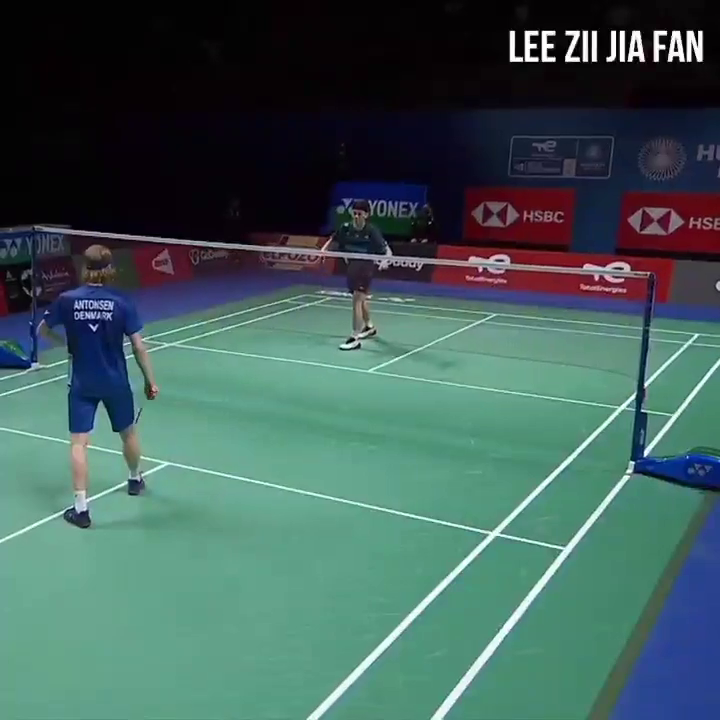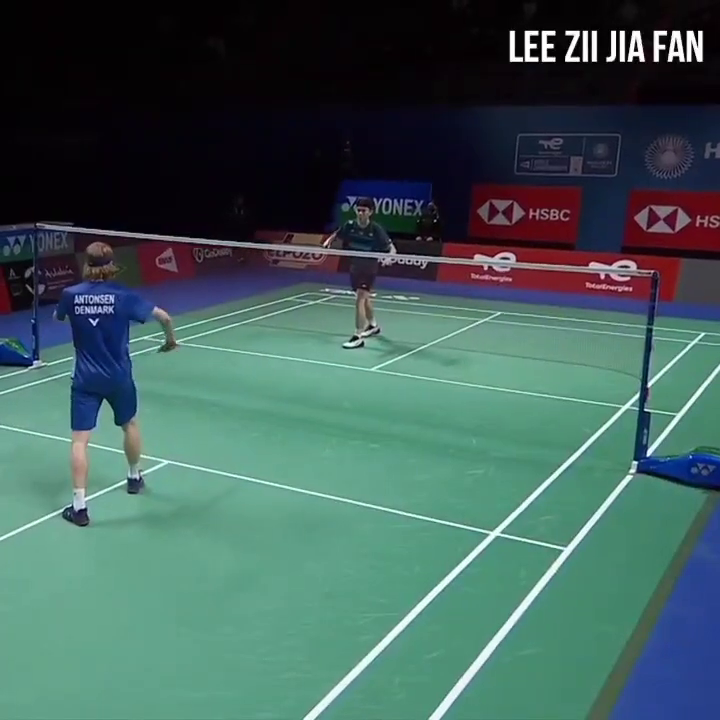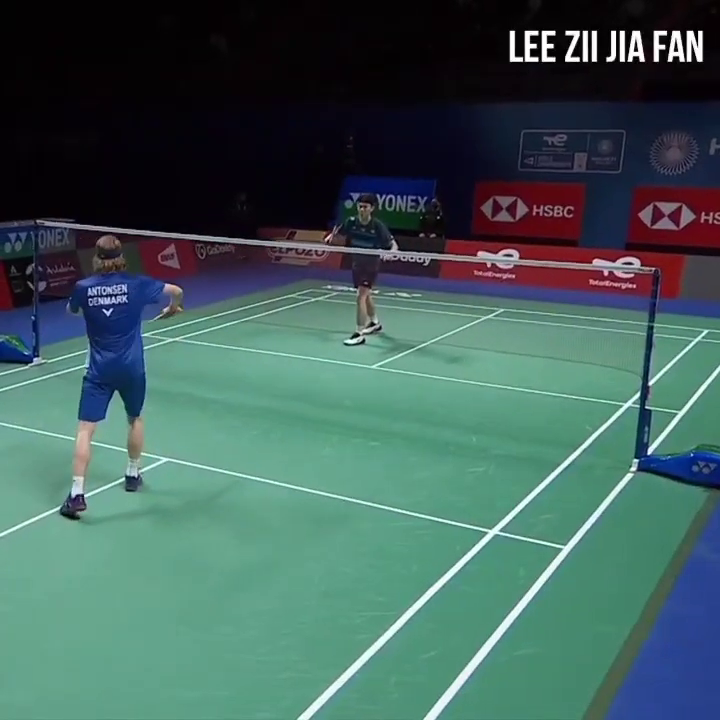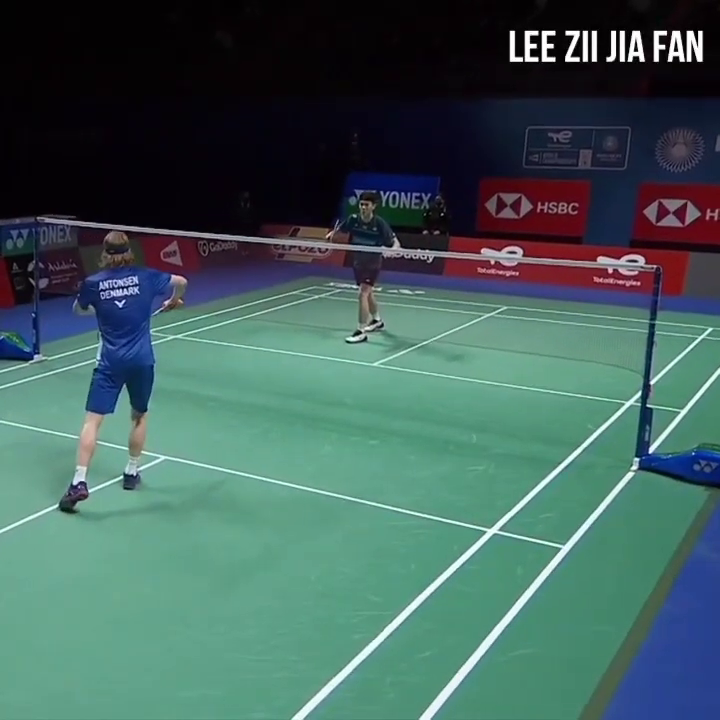
dt=0.3s
person 1, frame 1
left shoulder: (66, 300)
right shoulder: (120, 303)
left elbow: (43, 330)
right elbow: (139, 346)
right wrist: (150, 380)
left hip: (82, 383)
right hip: (115, 381)
left knee: (78, 443)
right knee: (128, 431)
left ankle: (81, 508)
right ankle: (135, 479)
person 1, frame 2
left shoulder: (70, 294)
right shoulder: (124, 296)
left elbow: (59, 318)
right elbow: (163, 317)
right wrist: (171, 339)
left hip: (85, 379)
right hip: (119, 376)
left knee: (79, 440)
right knee: (129, 425)
left ankle: (79, 506)
right ankle: (134, 477)
person 1, frame 3
left shoulder: (83, 287)
right shoulder: (136, 284)
left elbow: (71, 311)
right elbow: (176, 291)
right wrist: (173, 308)
left hip: (99, 369)
right hip: (131, 367)
left knee: (85, 429)
right knee: (135, 419)
left ankle: (77, 494)
right ankle: (132, 475)
person 1, frame 4
left shoulder: (93, 283)
right shoulder: (145, 277)
left elbow: (78, 309)
right elbow: (181, 281)
right wrist: (174, 301)
left hip: (110, 361)
right hip: (141, 360)
left knee: (92, 421)
right knee: (139, 416)
left ankle: (79, 482)
right ankle: (131, 473)
